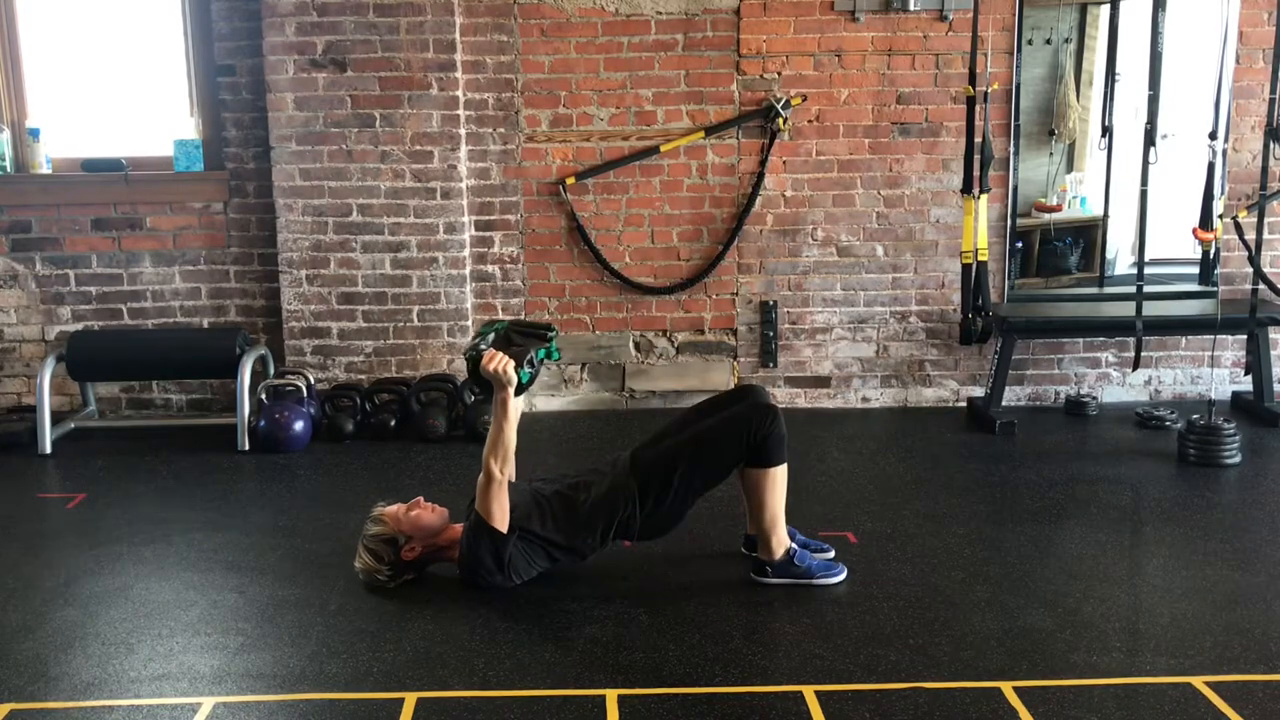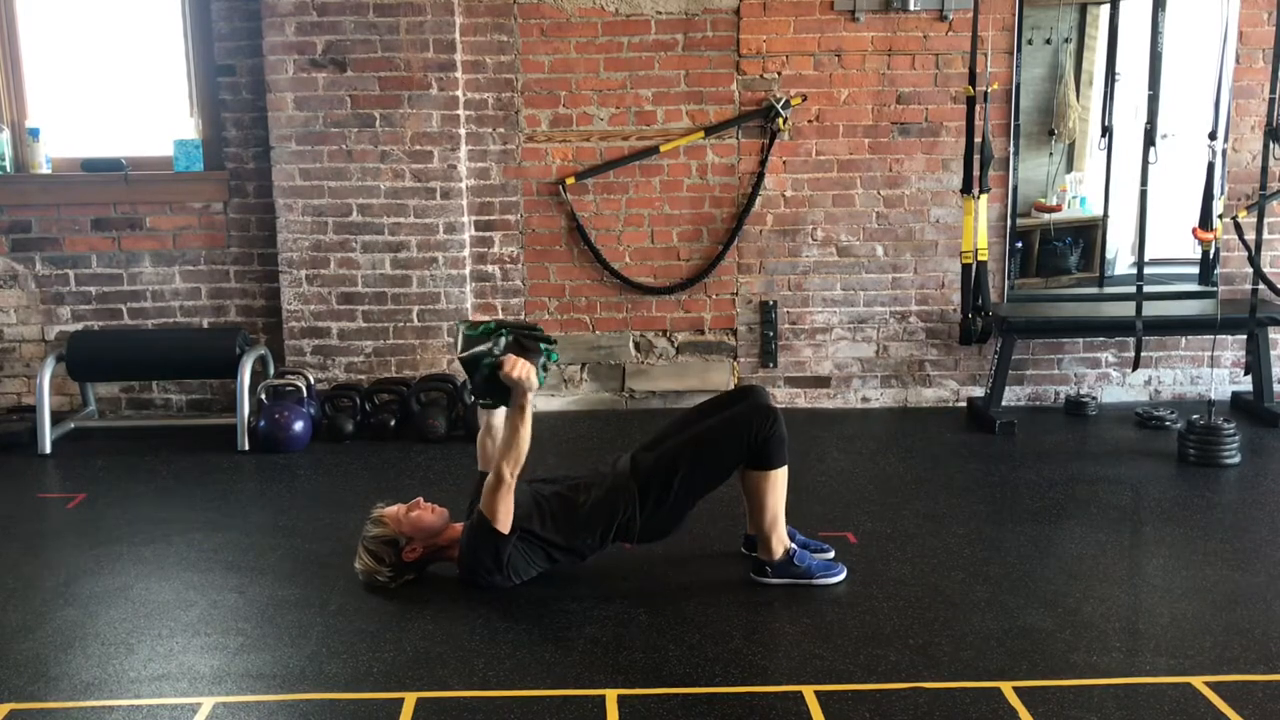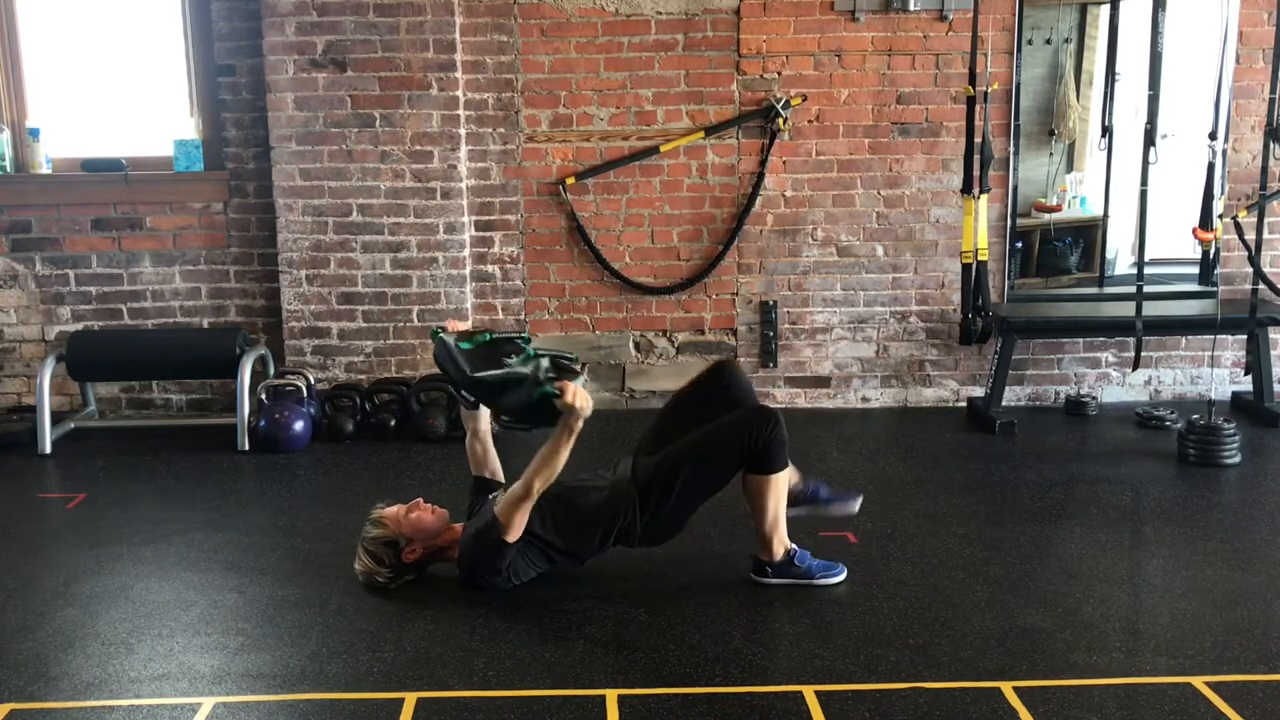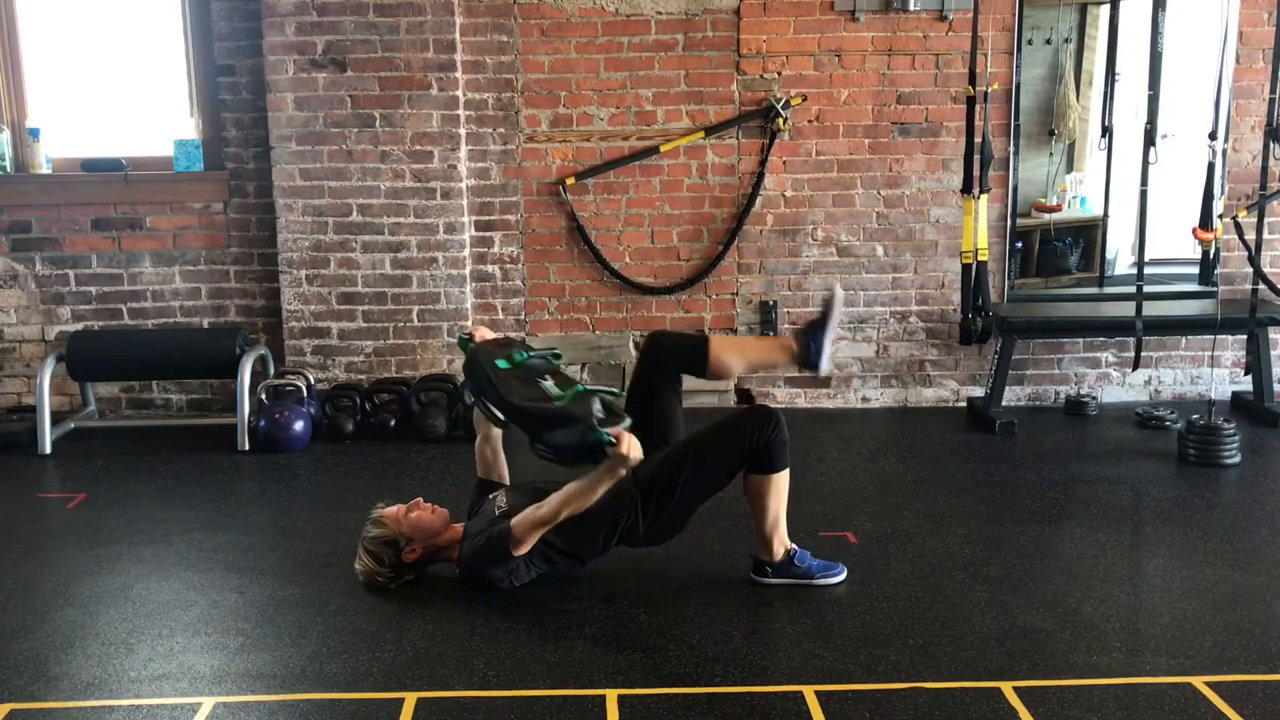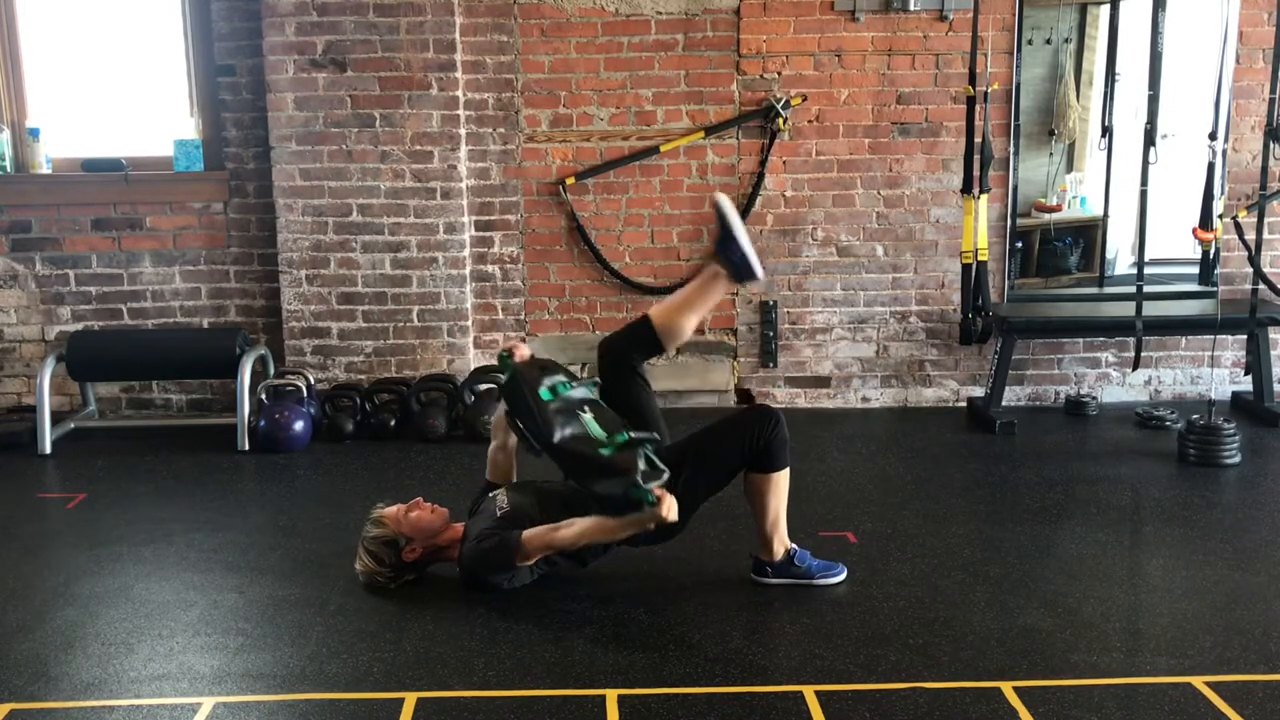
dt=0.3s
person 1, frame 1
left shoulder: (476, 523)
right shoulder: (480, 560)
left elbow: (499, 464)
right elbow: (494, 473)
left wrist: (508, 385)
right wrist: (504, 391)
left hip: (630, 473)
right hip: (643, 498)
left knee: (751, 399)
right knee: (763, 422)
left ankle: (764, 531)
right ankle: (776, 556)
person 1, frame 2
left shoulder: (475, 522)
right shoulder: (480, 559)
left elbow: (491, 441)
right elbow: (504, 476)
right wrist: (522, 396)
left hip: (630, 473)
right hip: (643, 501)
left knee: (751, 400)
right knee: (763, 424)
left ankle: (764, 530)
right ankle: (775, 556)
person 1, frame 3
left shoulder: (479, 515)
right shoulder: (480, 557)
left elbow: (478, 437)
right elbow: (528, 490)
right wrist: (568, 425)
left hip: (632, 475)
right hip: (647, 504)
left knee: (726, 376)
right knee: (762, 424)
left ankle: (791, 490)
right ankle: (777, 557)
person 1, frame 4
left shoulder: (481, 514)
right shoulder: (482, 558)
left elbow: (489, 442)
right elbow: (546, 516)
right wrist: (615, 468)
left hip: (631, 479)
right hip: (648, 505)
left knee: (662, 349)
right knee: (761, 424)
left ankle: (799, 348)
right ankle: (776, 558)
person 1, frame 5
left shoulder: (483, 512)
right shoulder: (481, 555)
left elbow: (502, 442)
right elbow: (561, 538)
right wrist: (647, 516)
right hip: (655, 496)
left knee: (620, 352)
right knee: (763, 424)
left ankle: (726, 270)
right ankle: (775, 558)
